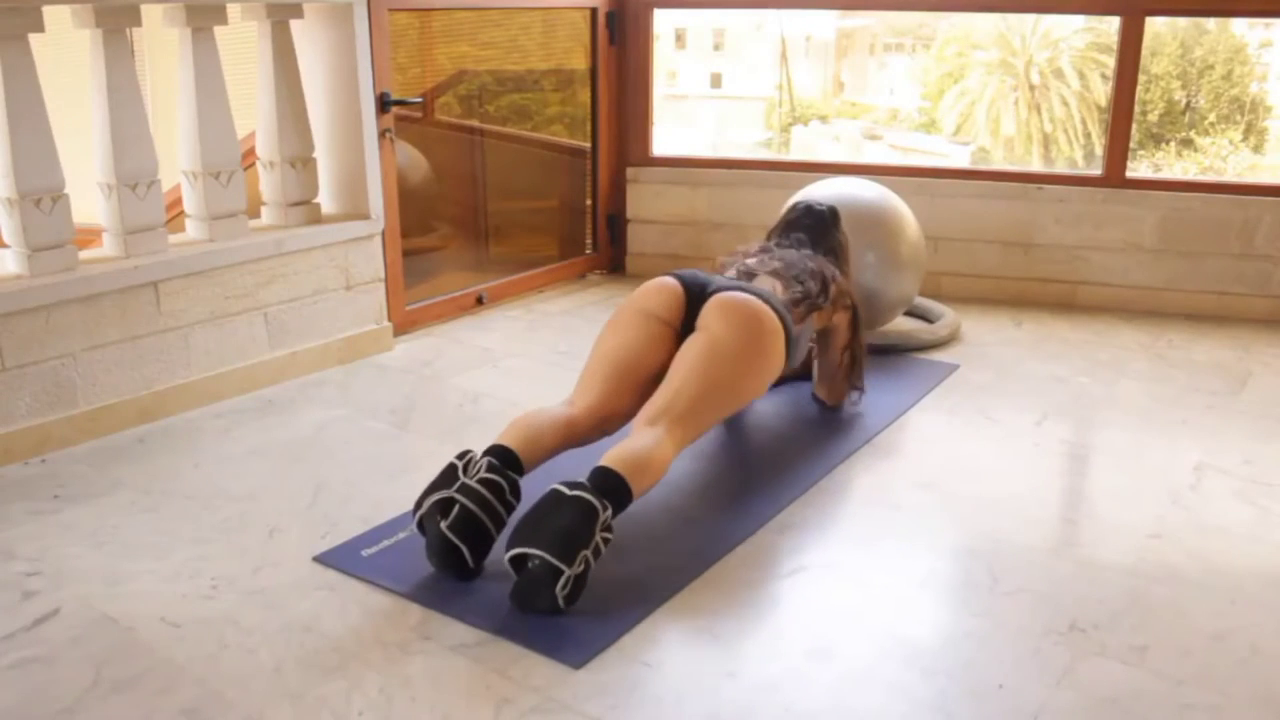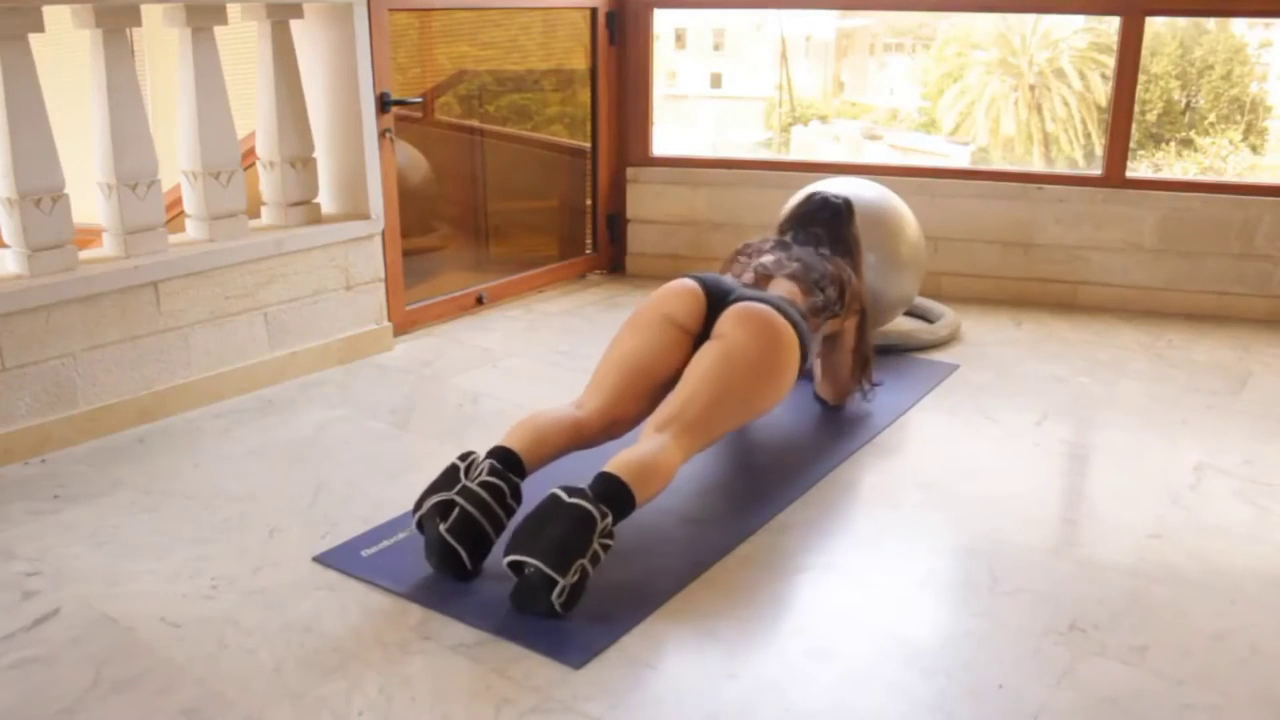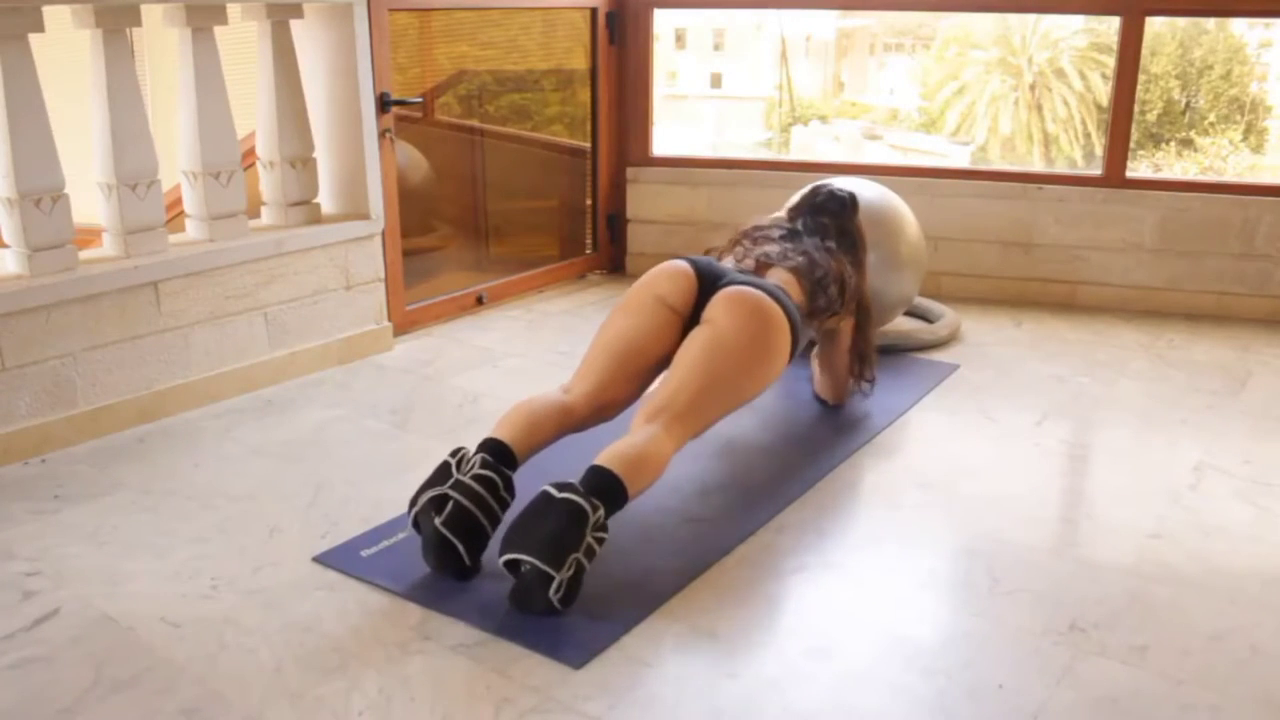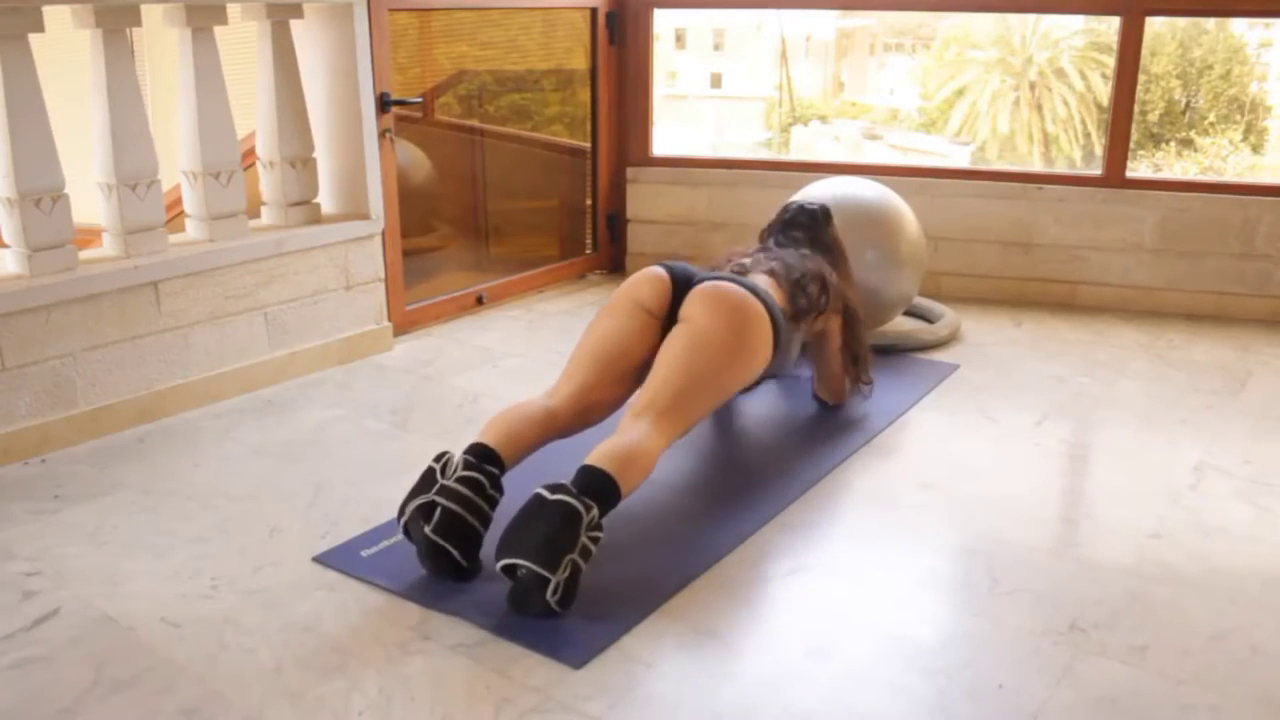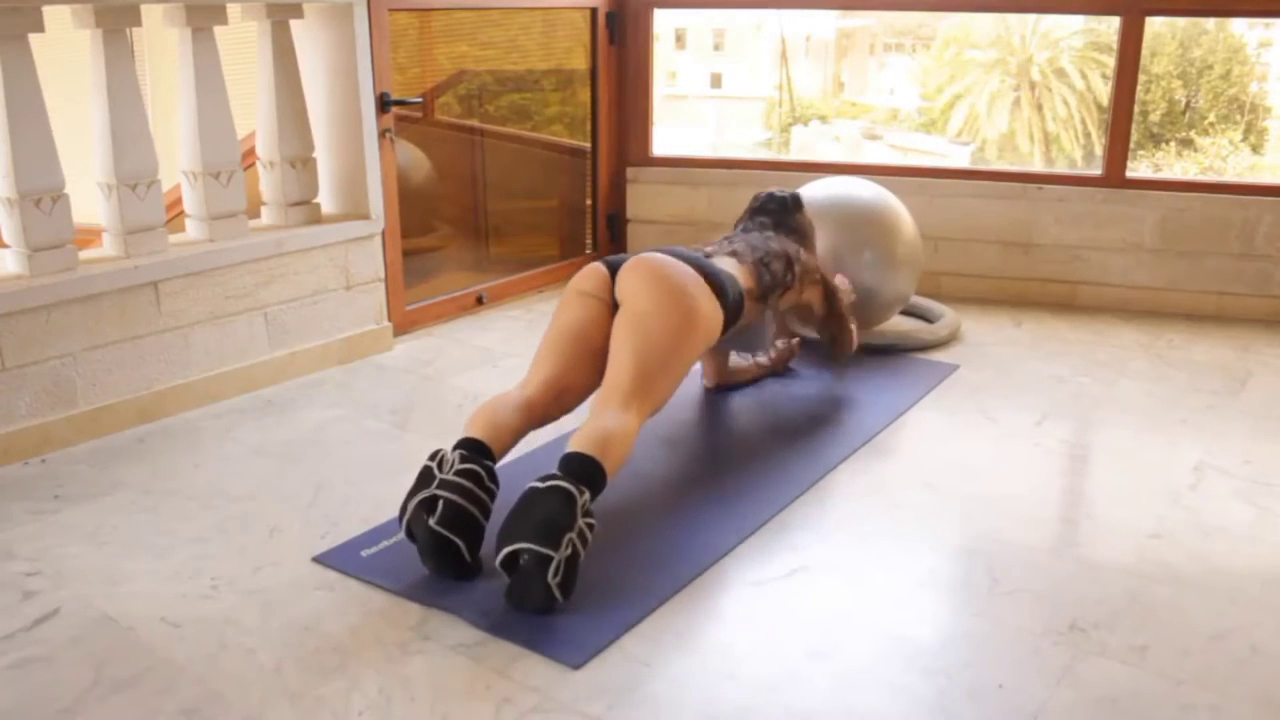
dt=0.3s
person 1, frame 1
left shoulder: (747, 259)
right shoulder: (832, 288)
left elbow: (715, 377)
right elbow: (831, 394)
left wrist: (790, 366)
right wrist: (812, 362)
left hip: (673, 289)
right hip: (749, 319)
left knee: (580, 413)
right knee: (660, 430)
left ankle: (487, 474)
right ankle: (587, 507)
person 1, frame 2
left shoulder: (755, 249)
right shoulder: (844, 285)
right elbow: (836, 393)
right wrist: (817, 363)
left hip: (691, 291)
right hip: (767, 328)
left knee: (589, 415)
right knee: (668, 438)
left ankle: (492, 475)
right ankle: (589, 511)
person 1, frame 3
left shoulder: (762, 231)
right shoulder: (842, 279)
right elbow: (833, 394)
right wrist: (818, 363)
left hip: (682, 274)
right hip: (756, 313)
left knee: (577, 398)
right knee: (660, 427)
left ankle: (482, 471)
right ankle: (583, 507)
person 1, frame 4
left shoulder: (743, 259)
right shoulder: (824, 287)
left elbow: (713, 367)
right elbow: (833, 393)
left wrist: (765, 363)
left hip: (659, 281)
right hip: (731, 308)
left knee: (562, 405)
right knee: (648, 425)
left ankle: (470, 473)
right ankle: (574, 507)
person 1, frame 5
left shoulder: (719, 250)
right shoulder: (797, 267)
left elbow: (714, 373)
right elbow: (843, 344)
left wrist: (766, 364)
right wrist: (836, 299)
left hip: (606, 271)
right hip: (670, 283)
left knee: (535, 395)
right knee: (621, 408)
left ankle: (463, 469)
right ankle: (564, 494)
